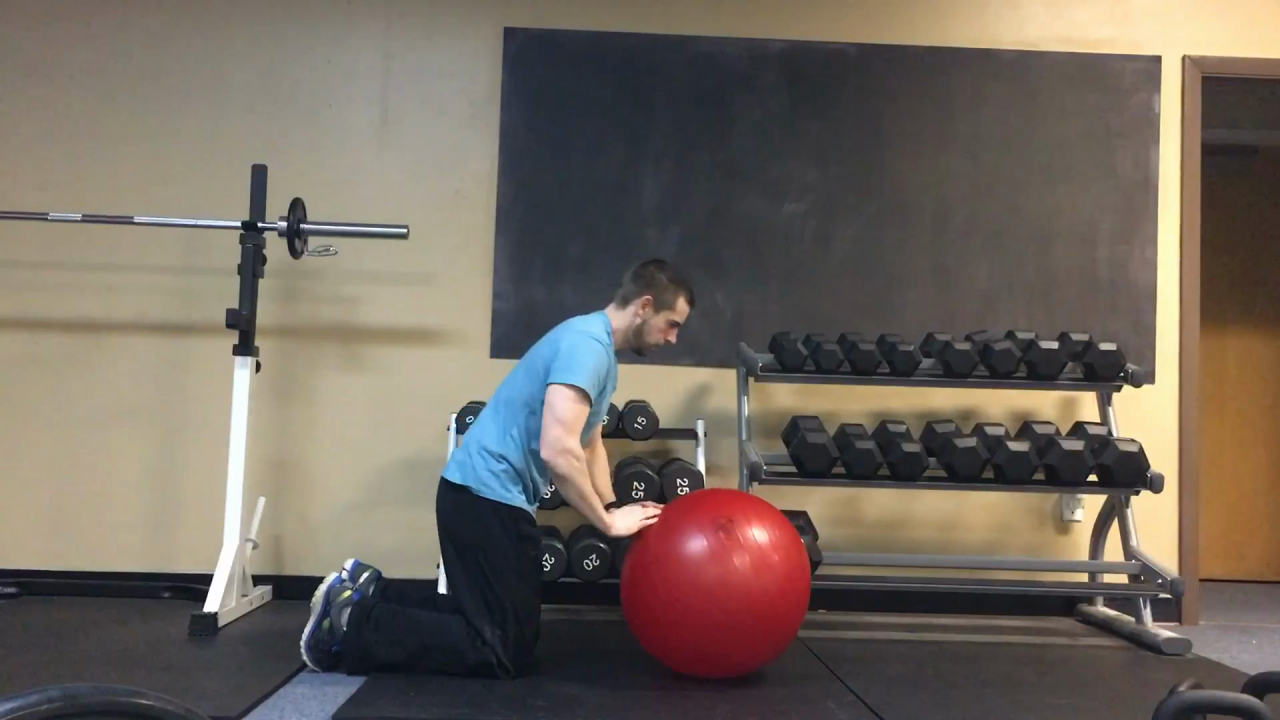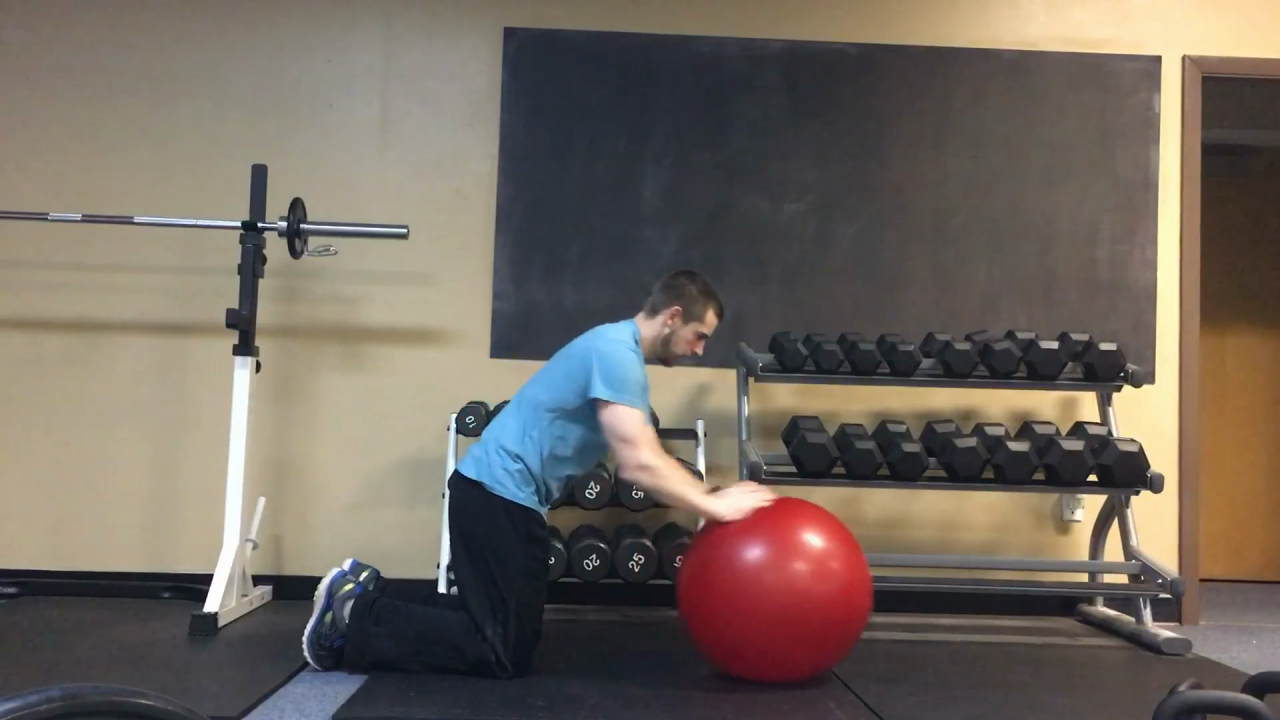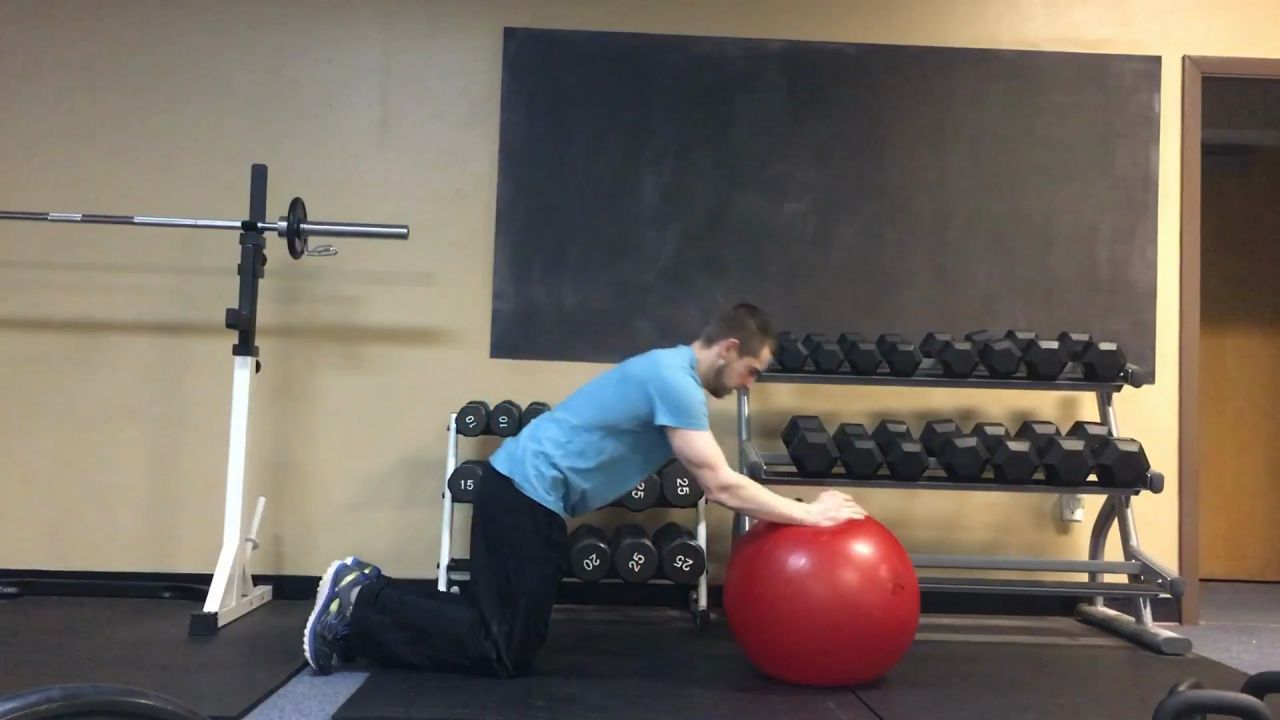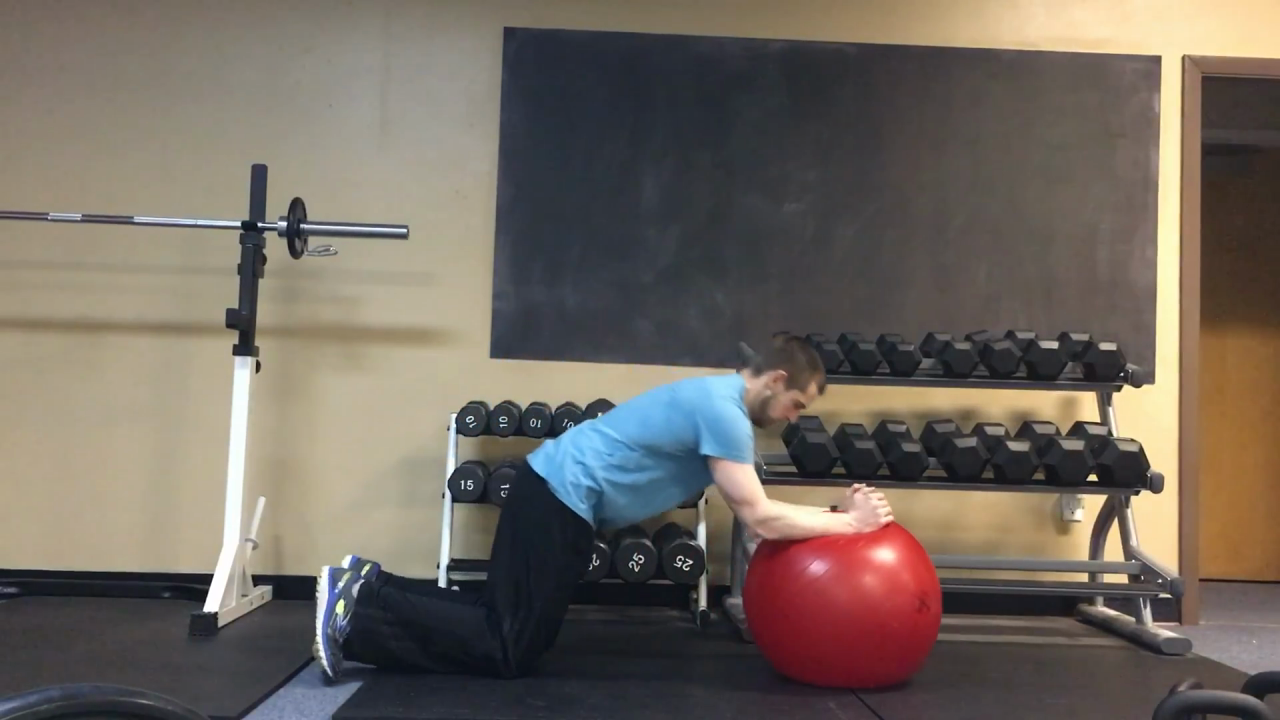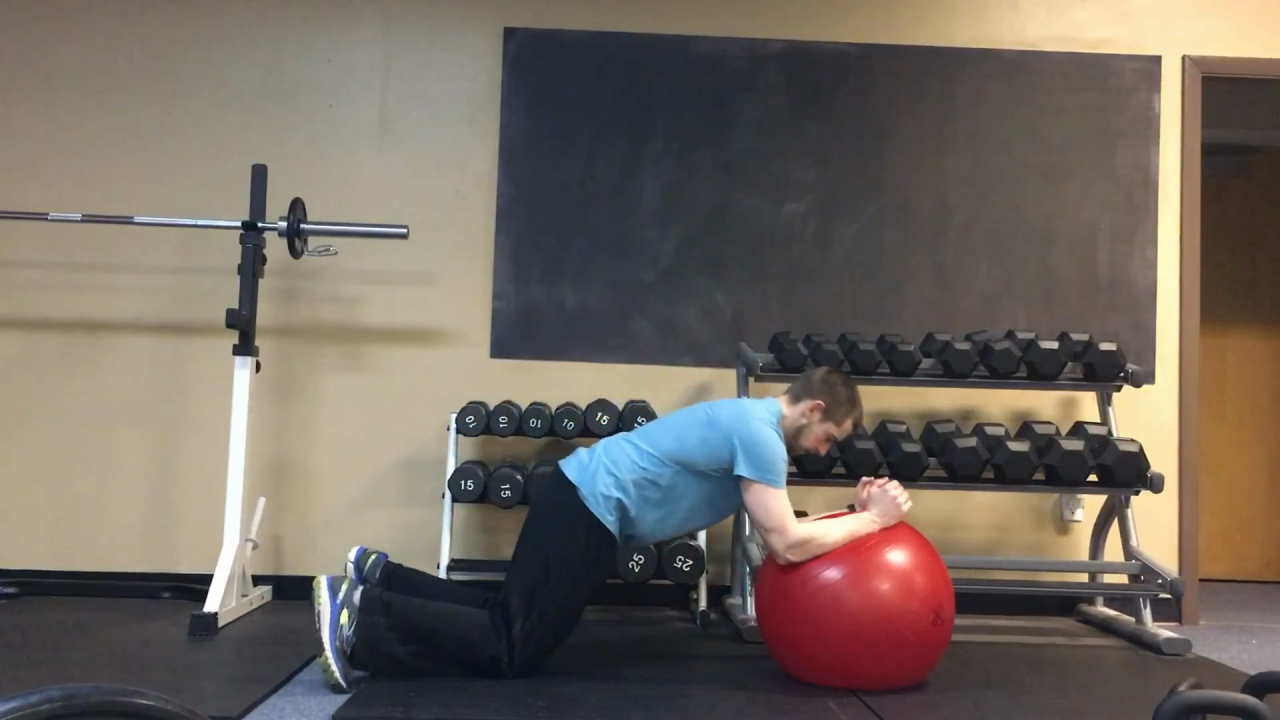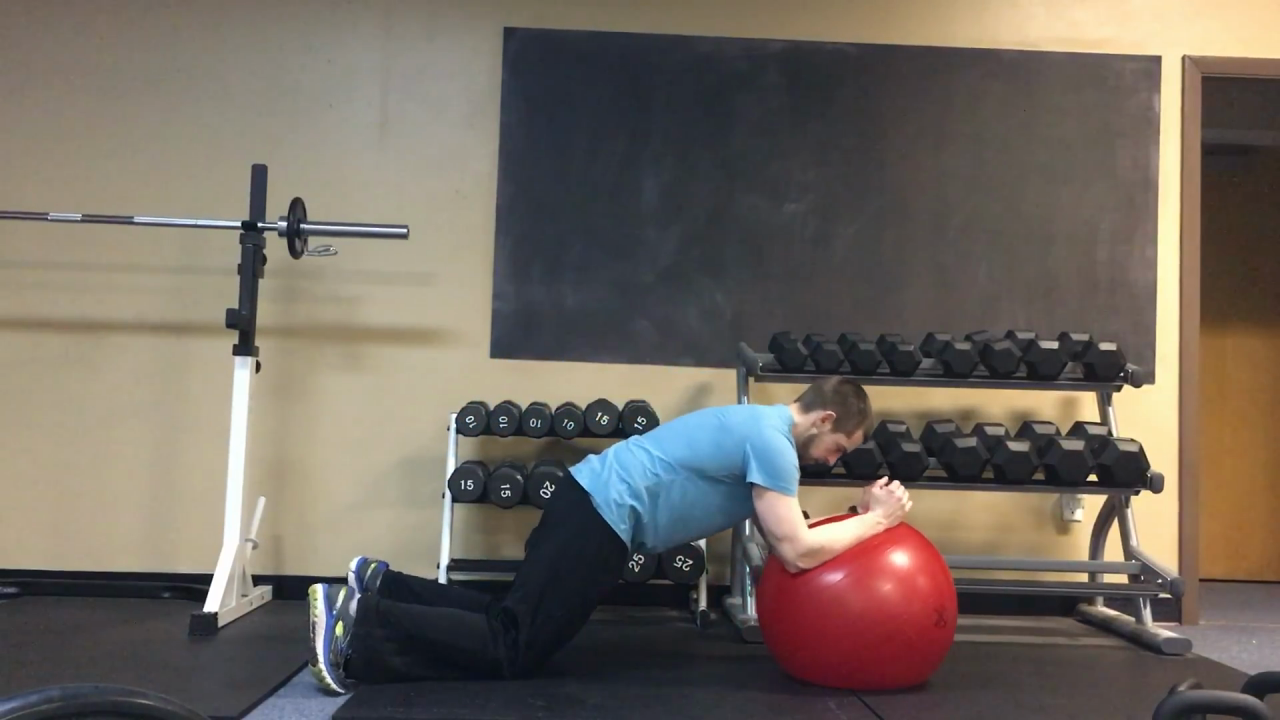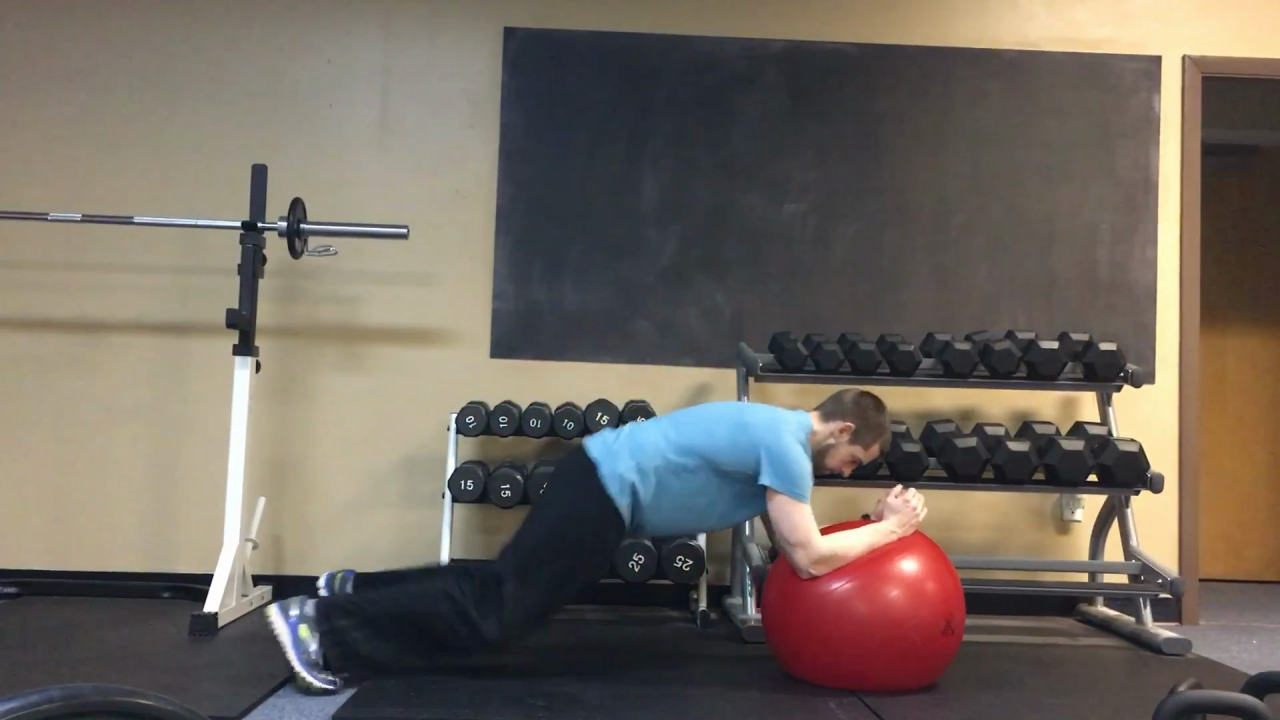
dt=0.3s
person 1, frame 1
left shoulder: (598, 348)
right shoulder: (587, 344)
left elbow: (591, 448)
right elbow: (559, 452)
left wrist: (616, 511)
right wrist: (607, 522)
left hip: (484, 493)
right hip: (486, 495)
left knee: (497, 627)
right knee: (505, 652)
left ankle: (366, 593)
right ankle: (350, 623)
person 1, frame 2
left shoulder: (622, 351)
right shoulder: (617, 353)
left elbow: (653, 456)
right elbow: (638, 465)
left wrist: (714, 497)
right wrist: (715, 508)
left hip: (495, 489)
right hip: (500, 492)
left knee: (501, 625)
right knee: (505, 651)
left ankle: (367, 593)
right ankle: (354, 620)
person 1, frame 3
left shoulder: (674, 376)
right shoulder: (674, 380)
left elbow: (719, 484)
right elbow: (720, 487)
left wrist: (802, 507)
right wrist: (812, 514)
left hip: (520, 487)
right hip: (527, 492)
left knee: (501, 628)
right knee: (504, 651)
left ankle: (363, 591)
right ankle: (355, 611)
person 1, frame 4
left shoulder: (717, 397)
right shoulder: (723, 409)
left elbow: (755, 509)
right elbow: (758, 519)
left wrist: (833, 511)
right wrist: (849, 523)
left hip: (550, 490)
right hip: (560, 498)
left knee: (504, 625)
right knee: (510, 650)
left ankle: (368, 590)
right ankle: (358, 613)
person 1, frame 5
left shoulder: (752, 421)
right shoulder: (759, 434)
left elbow: (781, 529)
right elbow: (786, 544)
left wrist: (855, 511)
right wrist: (872, 521)
left hip: (580, 495)
right hip: (591, 506)
left knee: (509, 619)
right knee: (511, 647)
left ankle: (377, 581)
right ankle: (359, 618)
person 1, frame 6
left shoulder: (761, 427)
right shoulder: (771, 440)
left elbow: (785, 537)
right elbow: (797, 552)
left wrist: (861, 514)
right wrist: (877, 520)
left hip: (590, 500)
right hip: (602, 515)
left knee: (513, 622)
right knee: (511, 647)
left ankle: (379, 590)
right ankle: (354, 628)
person 1, frame 7
left shoulder: (780, 433)
right shoulder: (788, 447)
left elbow: (789, 539)
right elbow: (808, 558)
left wrist: (874, 520)
right wrist: (889, 529)
left hip: (601, 475)
right hip: (605, 489)
left knee: (501, 591)
right knee: (496, 611)
left ankle: (347, 597)
right ankle: (321, 622)
